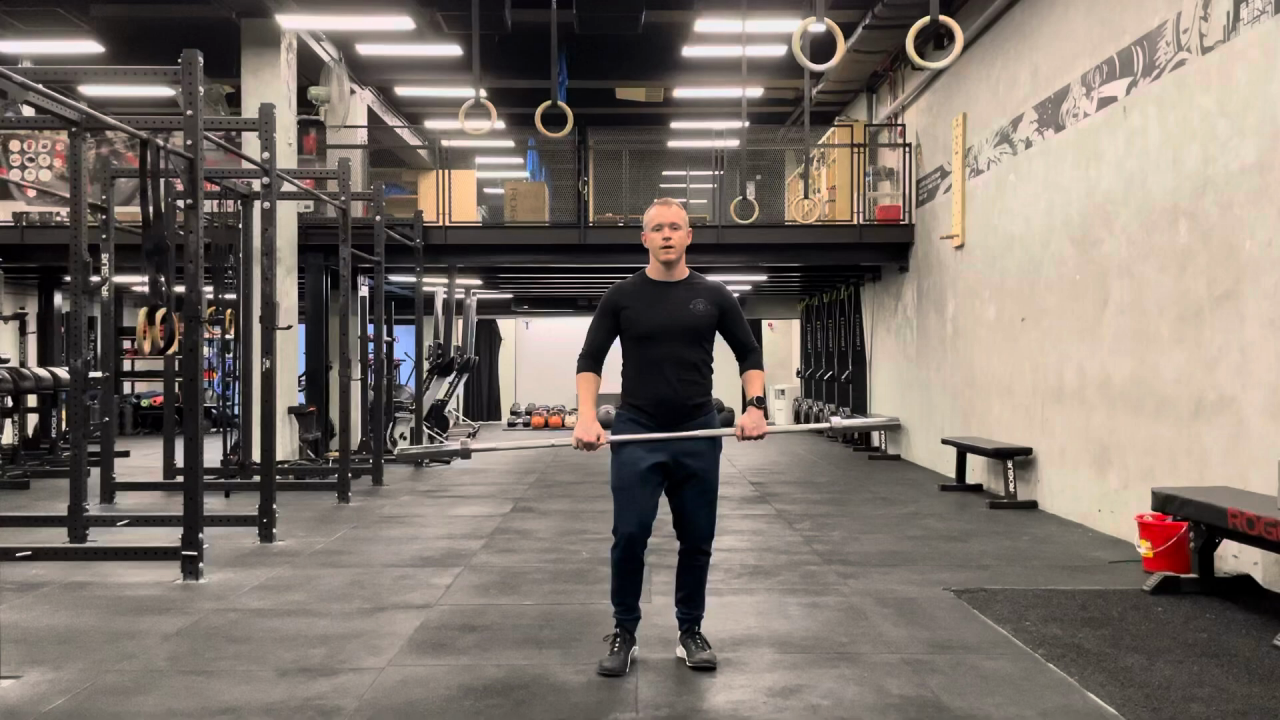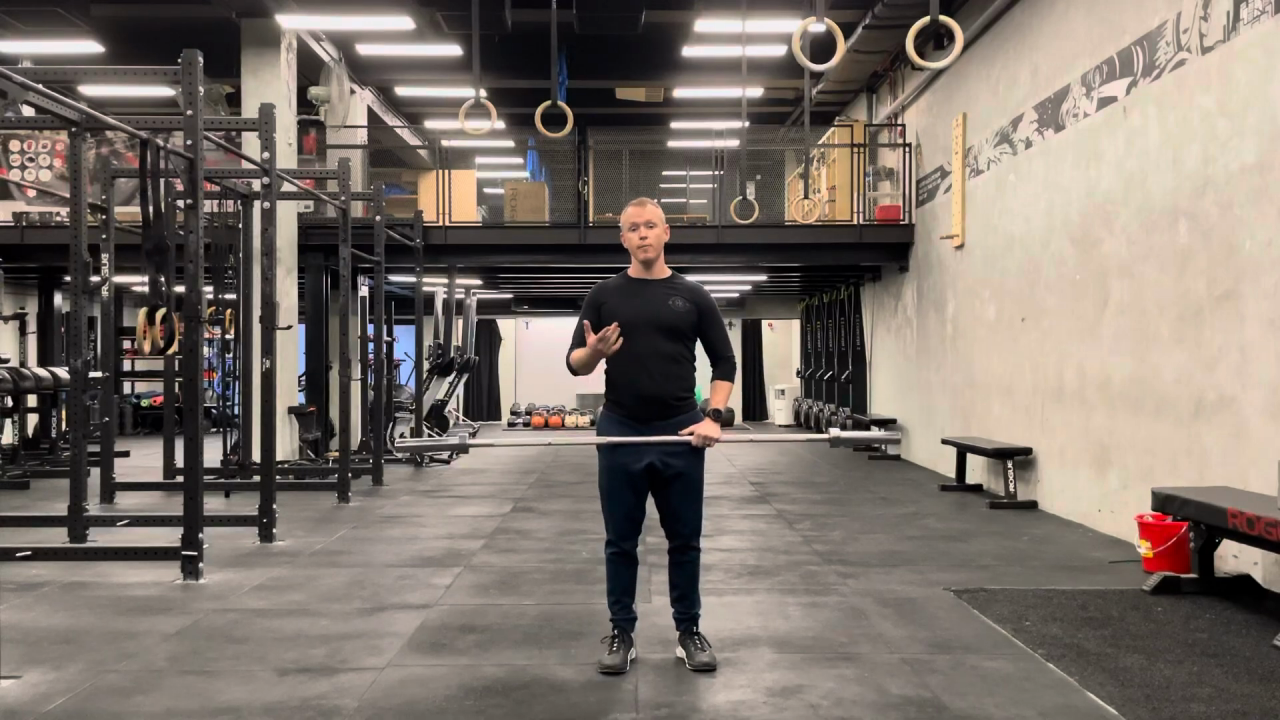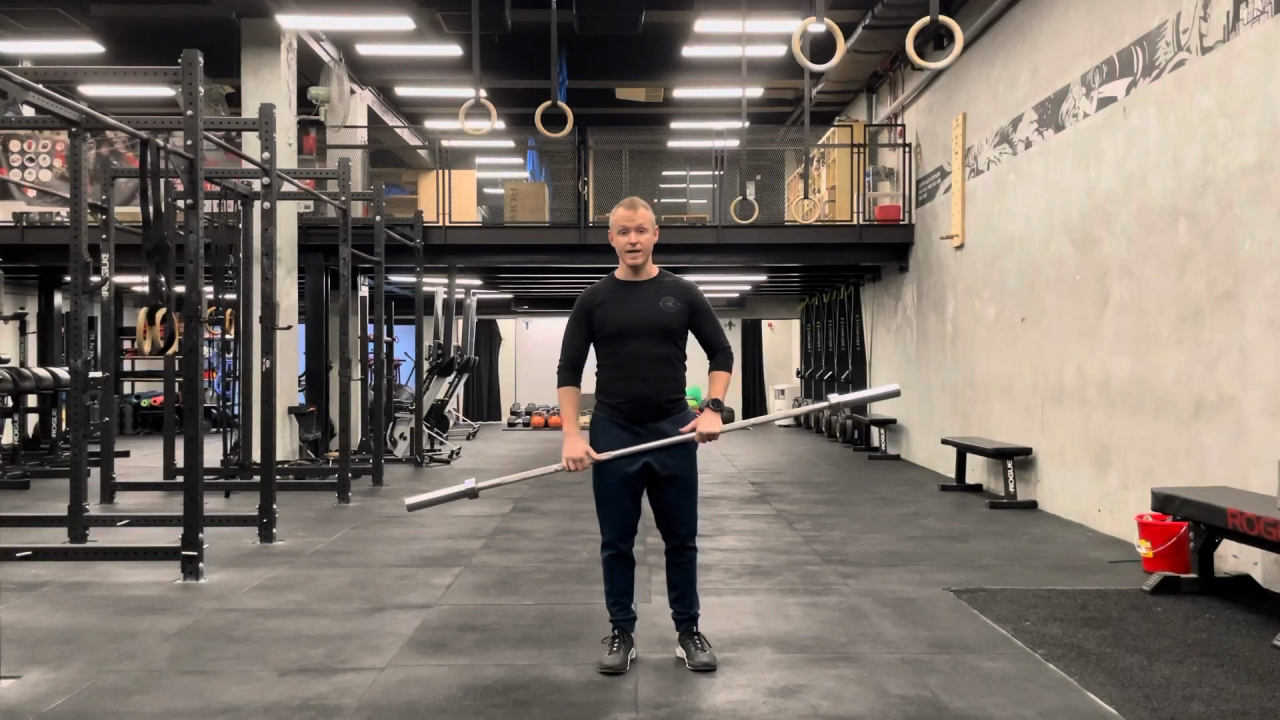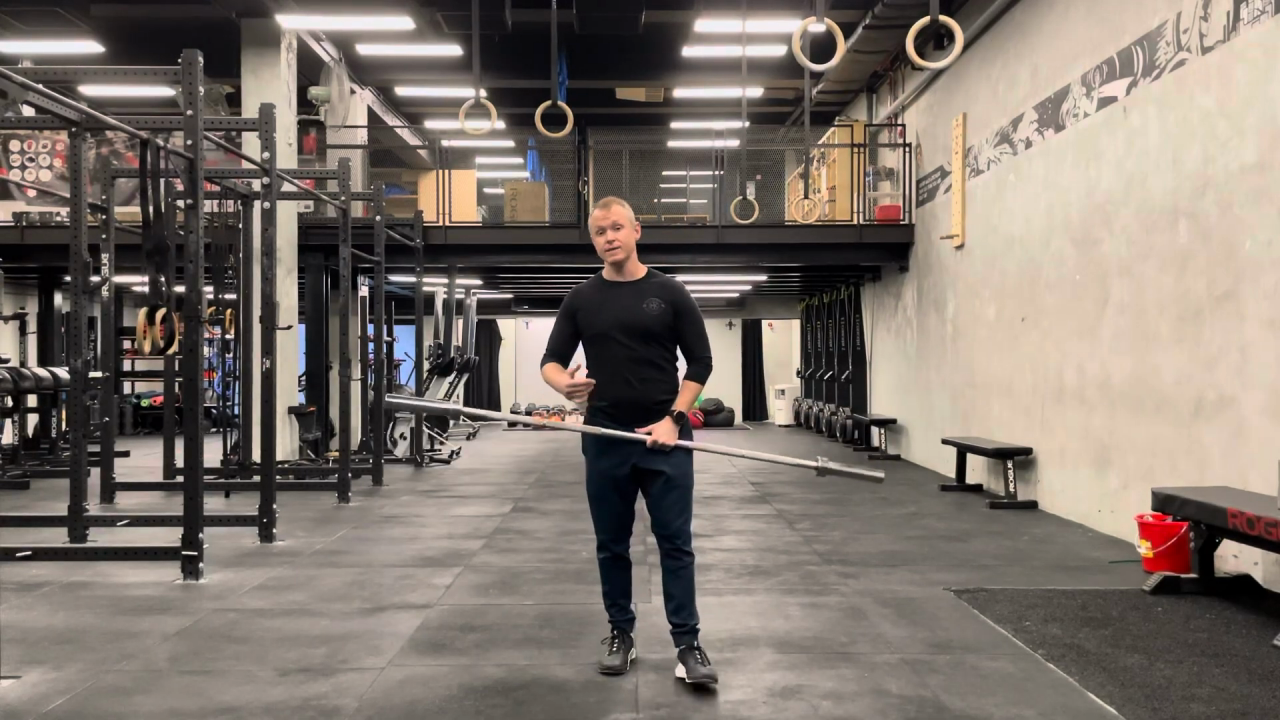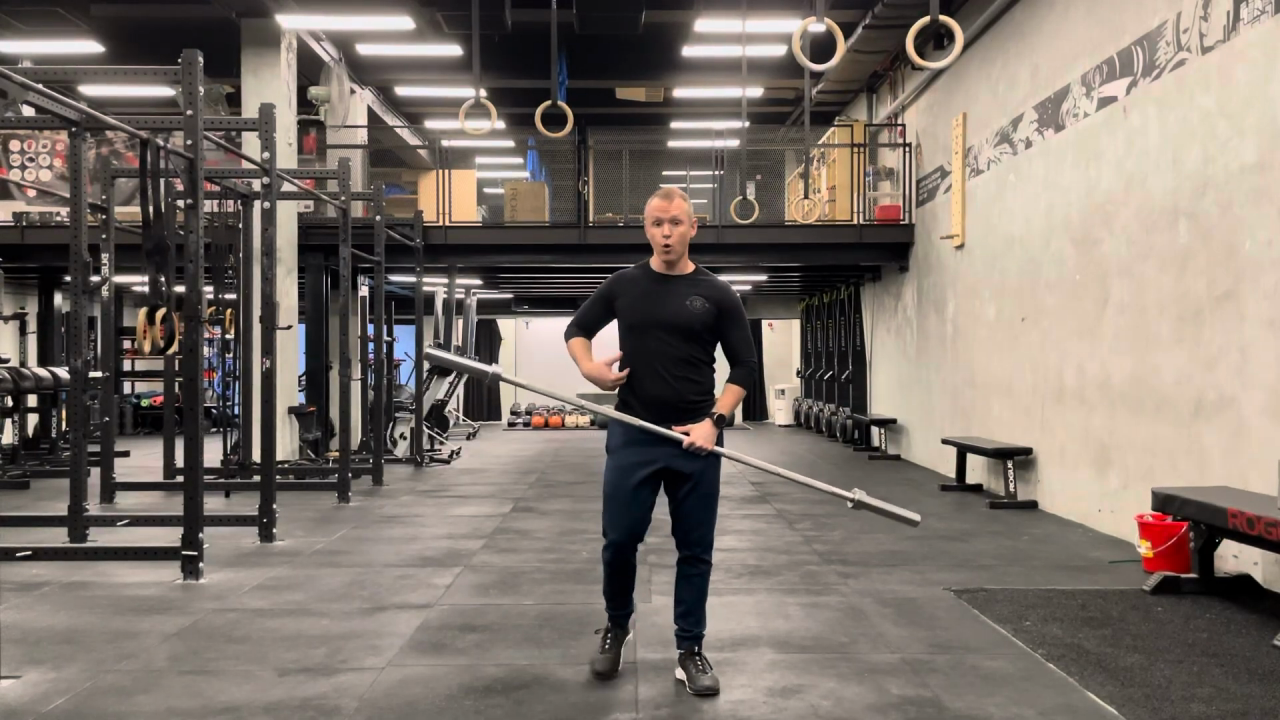
dt=0.7s
person 1, frame 1
left shoulder: (713, 295)
right shoulder: (621, 296)
left elbow: (749, 354)
right elbow: (590, 359)
left wrist: (754, 404)
right wrist: (587, 416)
left hip: (698, 434)
right hip: (636, 433)
left knee: (697, 541)
right knee: (629, 536)
left ankle: (690, 631)
right ankle: (624, 632)
person 1, frame 2
left shoulder: (693, 295)
right shoulder: (604, 294)
left elbow: (724, 361)
right elbow: (574, 361)
left wrist: (713, 416)
right wrist: (593, 353)
left hip: (680, 432)
right hip: (620, 431)
left knee: (685, 539)
right knee: (621, 540)
left ankle: (688, 630)
right ankle: (621, 632)
person 1, frame 3
left shoulder: (682, 293)
right shoulder: (594, 299)
left elbow: (721, 354)
right elbow: (569, 370)
left wrist: (713, 408)
right wrist: (573, 435)
left hip: (673, 432)
right hip: (613, 434)
left knee: (681, 539)
right knee: (616, 542)
left ankle: (688, 631)
right ankle: (622, 633)
person 1, frame 4
left shoulder: (670, 293)
right shoulder: (581, 300)
left elbow: (700, 361)
right elbow: (551, 359)
left wrist: (674, 418)
right wrist: (563, 381)
left hip: (665, 435)
right hip: (605, 438)
left knee: (675, 541)
right knee: (611, 544)
left ankle: (687, 644)
right ankle: (621, 633)
person 1, frame 5
left shoulder: (717, 294)
right shoulder: (623, 285)
left elbow: (745, 366)
right elbow: (576, 329)
left wrist: (714, 421)
right wrist: (587, 366)
left hip: (695, 438)
right hip: (632, 434)
left knee: (695, 551)
right knee: (619, 541)
left ankle: (689, 650)
right ankle: (617, 627)
